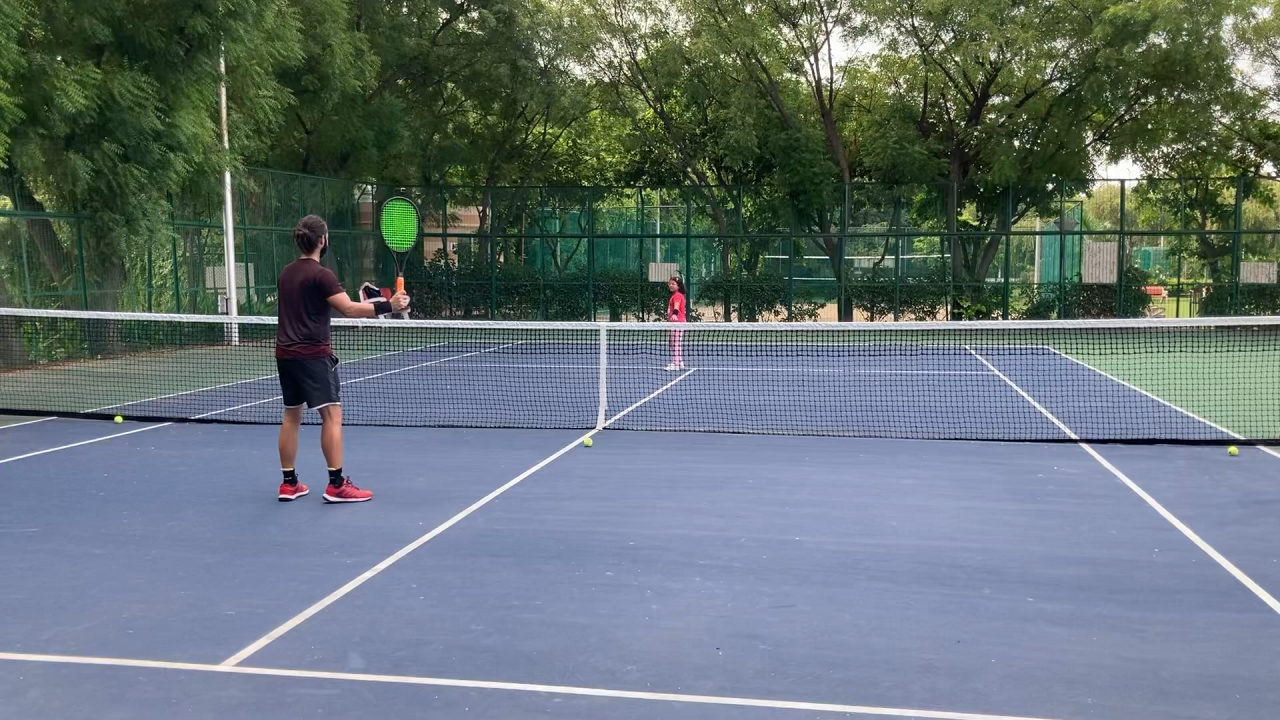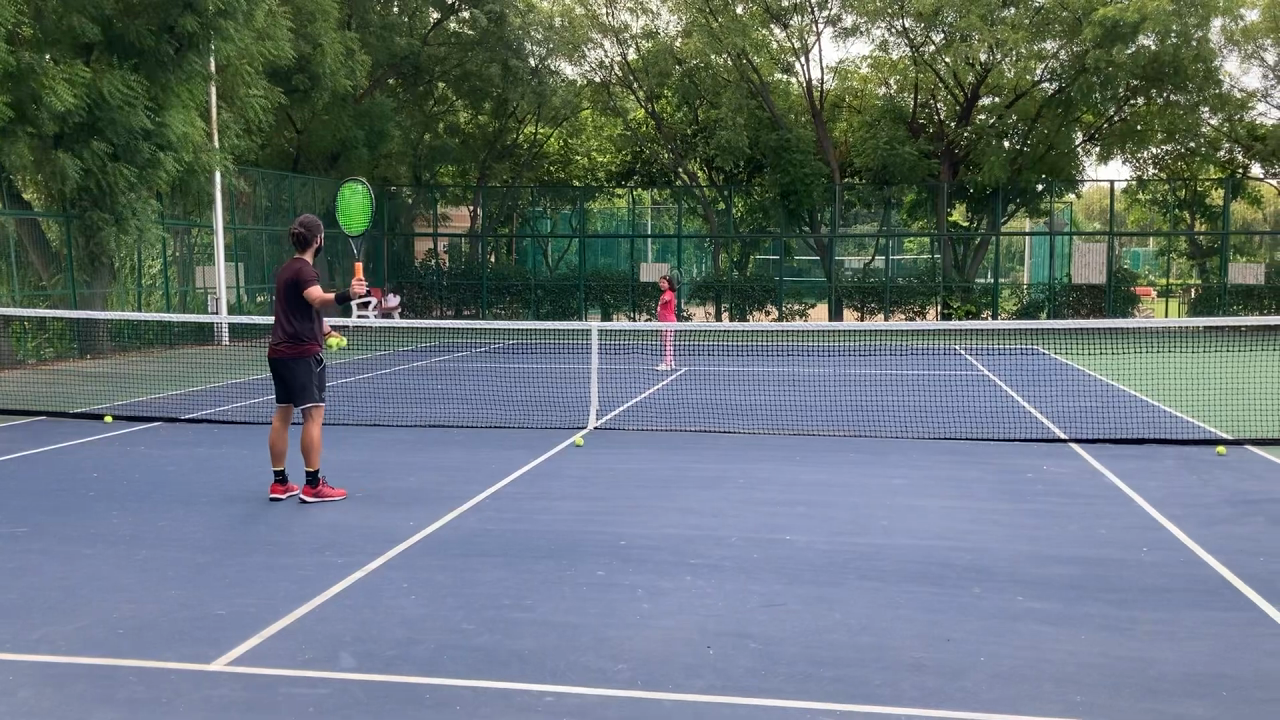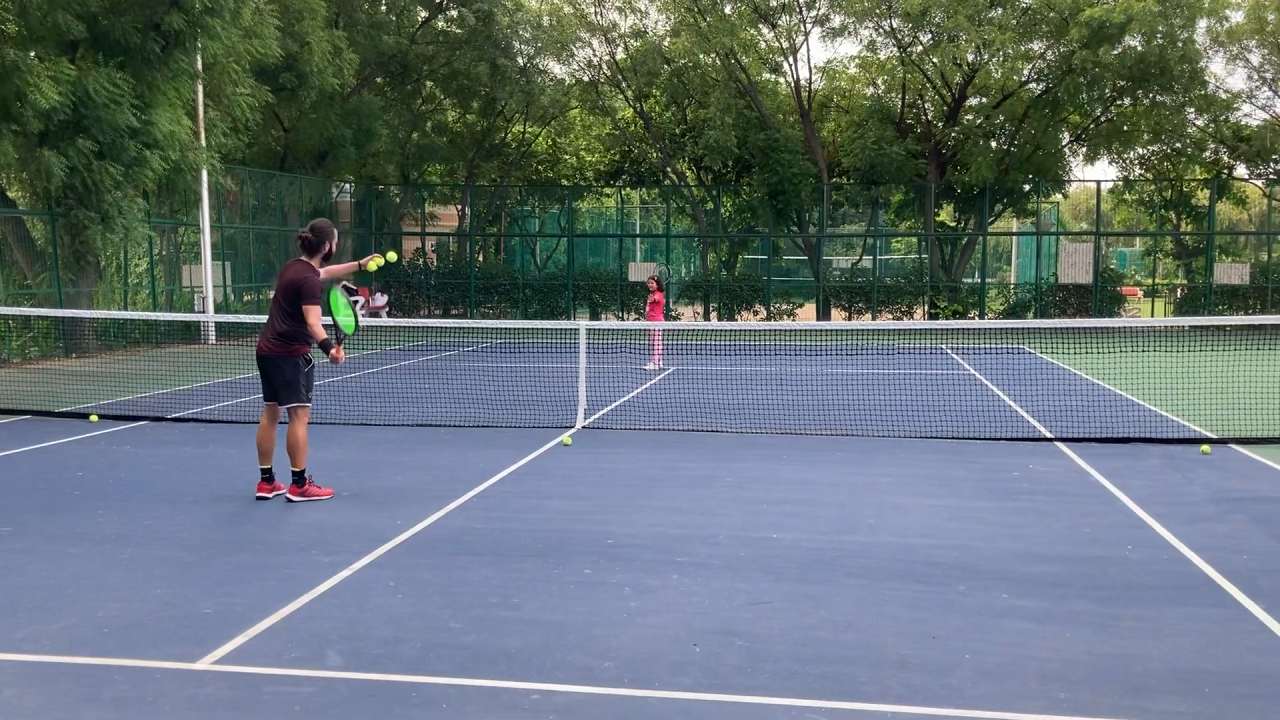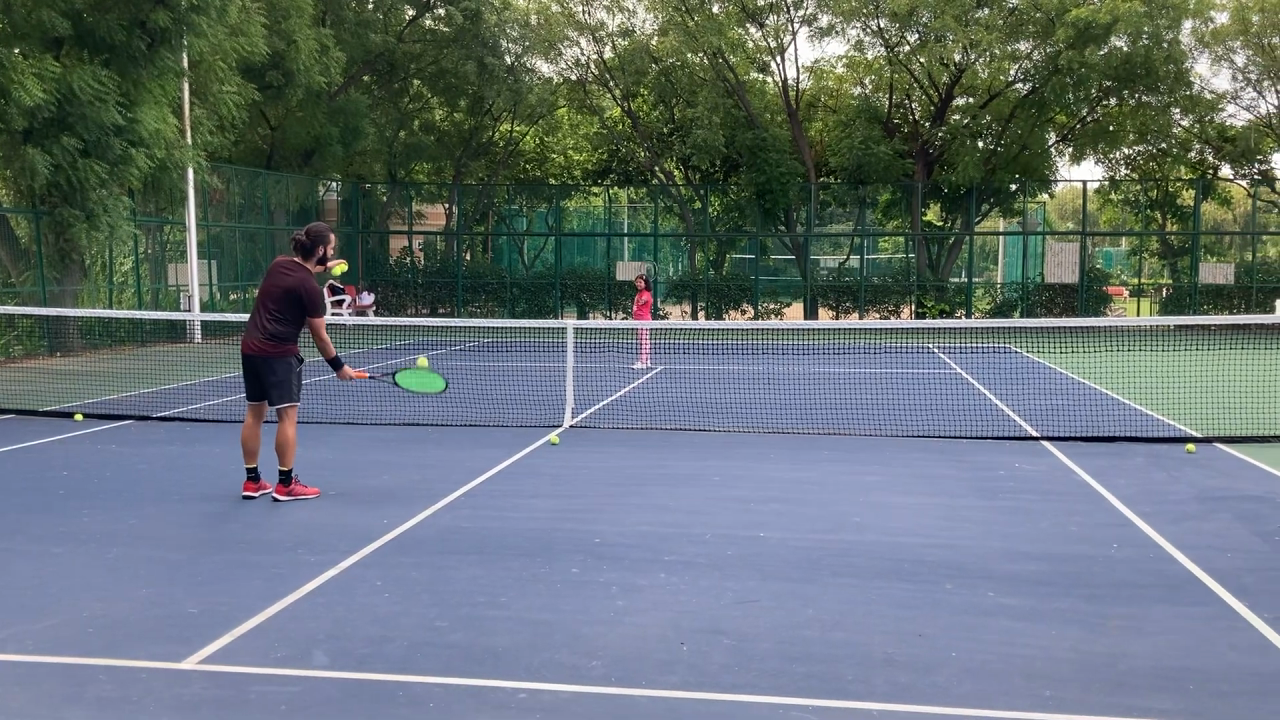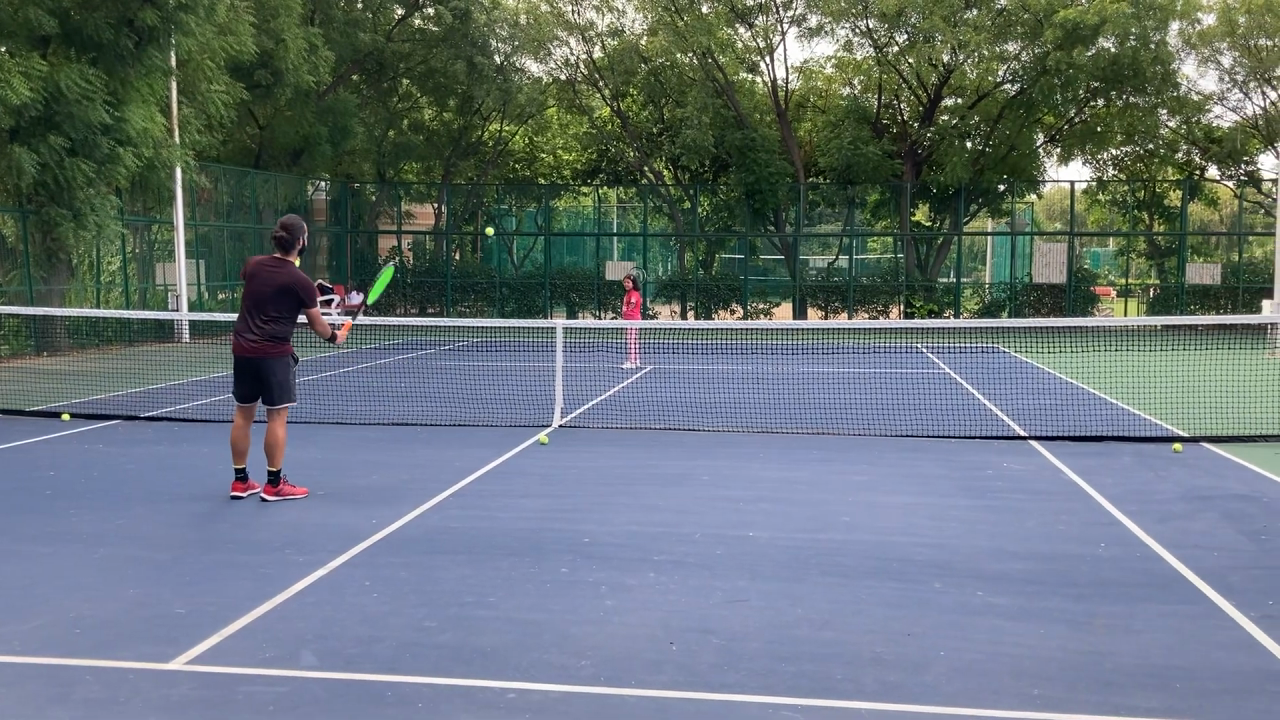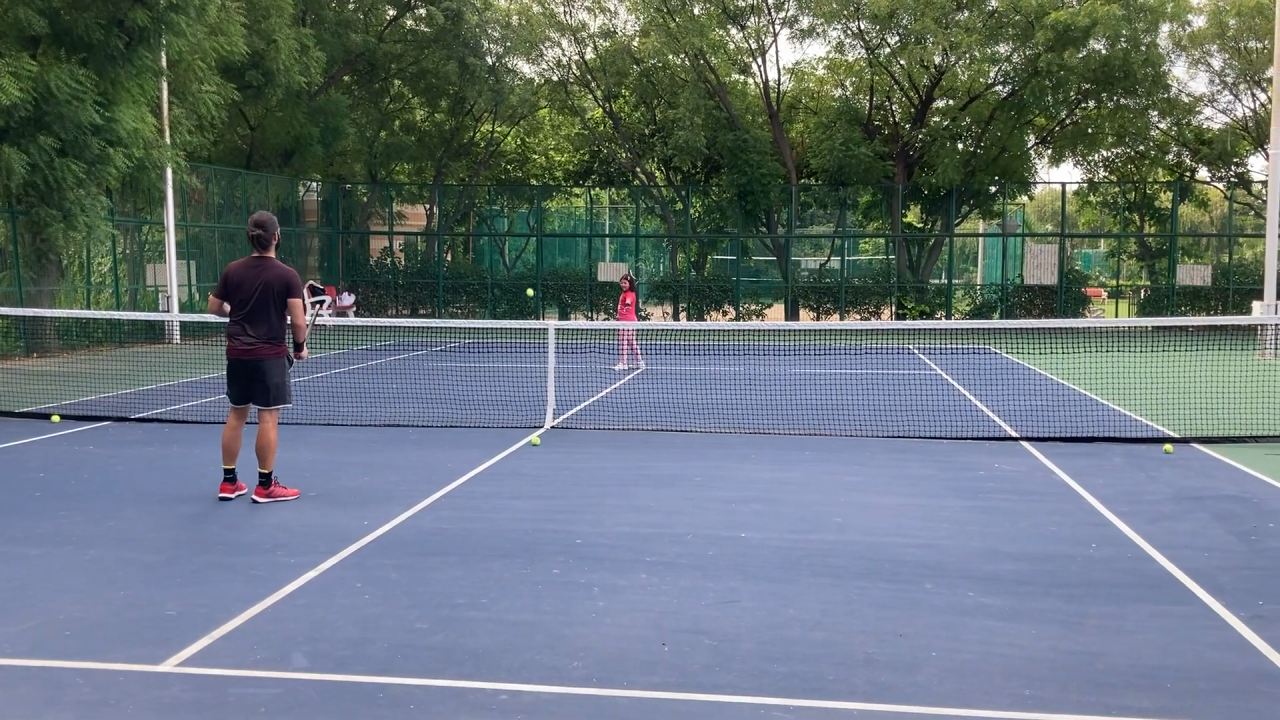
dt=0.4s
person 1, frame 1
left shoulder: (286, 273)
right shoulder: (321, 275)
right elbow: (349, 309)
right wrist: (387, 306)
left hip: (286, 353)
right hip: (313, 354)
left knee: (291, 416)
right knee: (332, 416)
left ankle: (289, 484)
right ankle: (337, 484)
person 1, frame 2
left shoulder: (287, 269)
right shoulder: (304, 271)
right elbow: (319, 299)
left wrist: (321, 327)
right wrist: (347, 294)
left hip: (280, 352)
right hip: (301, 353)
left knee: (282, 416)
right knee: (313, 416)
left ankle: (279, 483)
right ankle: (313, 485)
person 1, frame 3
left shoulder: (294, 266)
right shoulder: (309, 281)
left elbow: (324, 272)
right elbow: (312, 323)
left wrist: (360, 264)
right wrist: (331, 348)
left hip: (267, 349)
right hip: (290, 353)
left knee: (269, 414)
right knee: (299, 416)
left ankle: (266, 481)
right ankle: (299, 484)
person 1, frame 4
left shoulder: (278, 264)
right shoulder: (310, 288)
right elbow: (320, 336)
left wrist: (323, 267)
right wrist: (339, 366)
left hip: (251, 348)
right hip: (279, 354)
left knee: (254, 414)
right knee: (287, 416)
left ankle: (252, 480)
right ankle: (286, 484)
person 1, frame 5
left shoulder: (254, 264)
right shoulder: (301, 281)
right elbow: (318, 324)
right wrist: (335, 336)
left hip: (242, 350)
right hip: (274, 354)
left knee: (243, 415)
right knee: (277, 417)
left ankle: (240, 481)
right ankle: (274, 484)
person 1, frame 6
left shoulder: (232, 270)
right shoulder: (287, 275)
left elbow: (214, 307)
right elbow: (298, 321)
right wrist: (300, 347)
left hip: (237, 354)
right hip: (270, 355)
left knee: (235, 416)
right knee: (268, 418)
left ankle: (229, 482)
right ankle: (265, 485)
